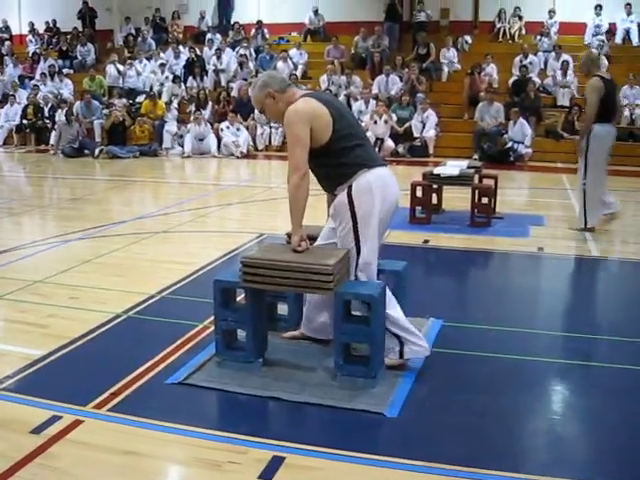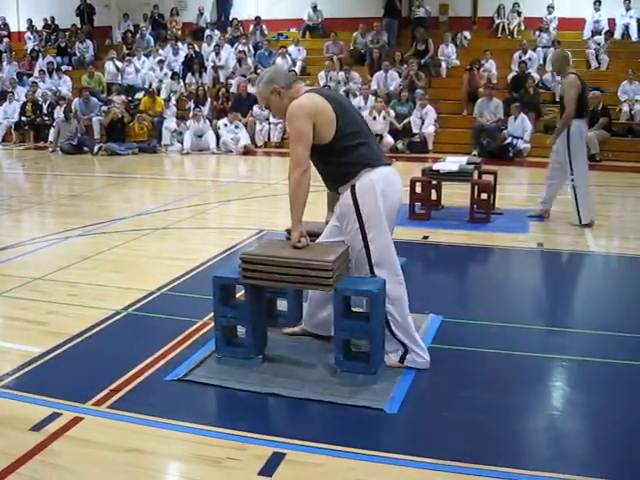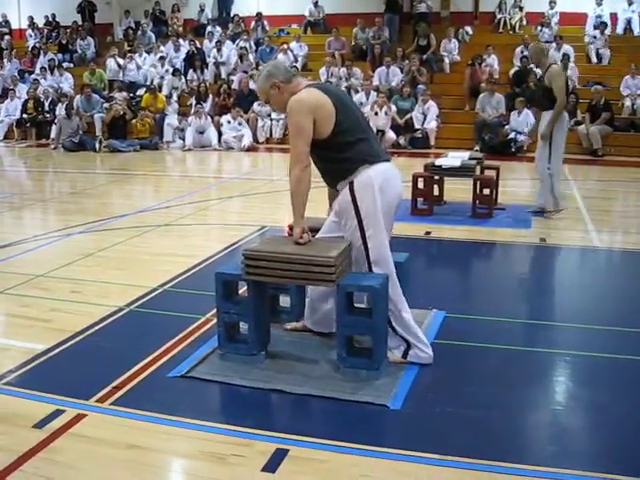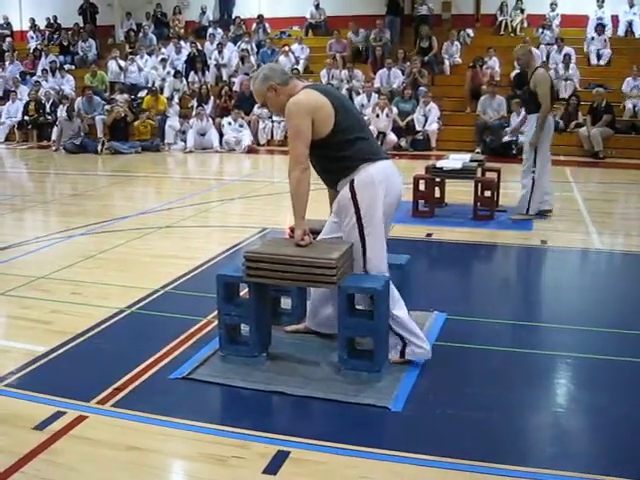
dt=0.3s
person 1, frame 1
left shoulder: (297, 111)
right shoulder: (317, 103)
left elbow: (299, 174)
left wrist: (296, 230)
right wrist: (332, 216)
left hip: (366, 189)
right hip: (369, 184)
left knee: (361, 274)
left ankle: (403, 344)
right ankle: (317, 327)
person 1, frame 2
left shoulder: (301, 106)
right shoulder: (322, 99)
left elbow: (300, 169)
left wrist: (296, 227)
right wrist: (332, 212)
left hip: (369, 188)
right hip: (370, 184)
left knee: (376, 273)
left ankle: (406, 351)
right ankle: (317, 323)
person 1, frame 3
left shoulder: (301, 101)
right shoulder: (322, 94)
left elbow: (300, 165)
left wrist: (298, 222)
right wrist: (334, 208)
left hip: (367, 184)
right hip: (369, 180)
left knee: (374, 268)
left ankle: (408, 345)
right ankle: (319, 320)
person 1, frame 4
left shoulder: (299, 103)
right shoulder: (319, 96)
left elbow: (299, 167)
left wrist: (299, 223)
right wrist: (335, 209)
left hip: (368, 182)
right hip: (369, 179)
left knee: (368, 270)
left ankle: (407, 344)
right ankle: (321, 321)
person 2, frame 1
left shoulder: (593, 83)
right shoulder: (610, 81)
left elbow: (590, 116)
right elbow: (616, 111)
left wrist: (580, 139)
left hip: (596, 131)
right hip: (609, 129)
left knee: (589, 178)
right knee: (597, 176)
left ankle: (587, 222)
right ankle: (608, 209)
person 2, frame 2
left shoulder: (570, 81)
right shoulder: (575, 79)
left elbow: (569, 112)
right elbow: (583, 108)
left wrist: (554, 136)
left hip: (571, 128)
right hip: (574, 127)
left knee: (575, 174)
right knee: (555, 170)
left ankle: (585, 217)
right ankle: (544, 208)
person 2, frame 3
left shoulder: (555, 71)
right shoulder: (546, 72)
left elbow: (561, 101)
left wrist: (549, 127)
right wrist: (538, 125)
left hip: (555, 119)
right hip: (548, 118)
left knee: (548, 164)
right knee: (543, 163)
left ankle: (556, 203)
right ankle: (545, 203)
person 2, frame 4
left shoulder: (540, 75)
right shoulder: (531, 75)
left elbow: (546, 106)
left wrist: (537, 134)
left hip: (540, 123)
right hip: (533, 121)
left knee: (532, 167)
right knee: (539, 167)
left ankle: (527, 210)
right ankle: (544, 205)
